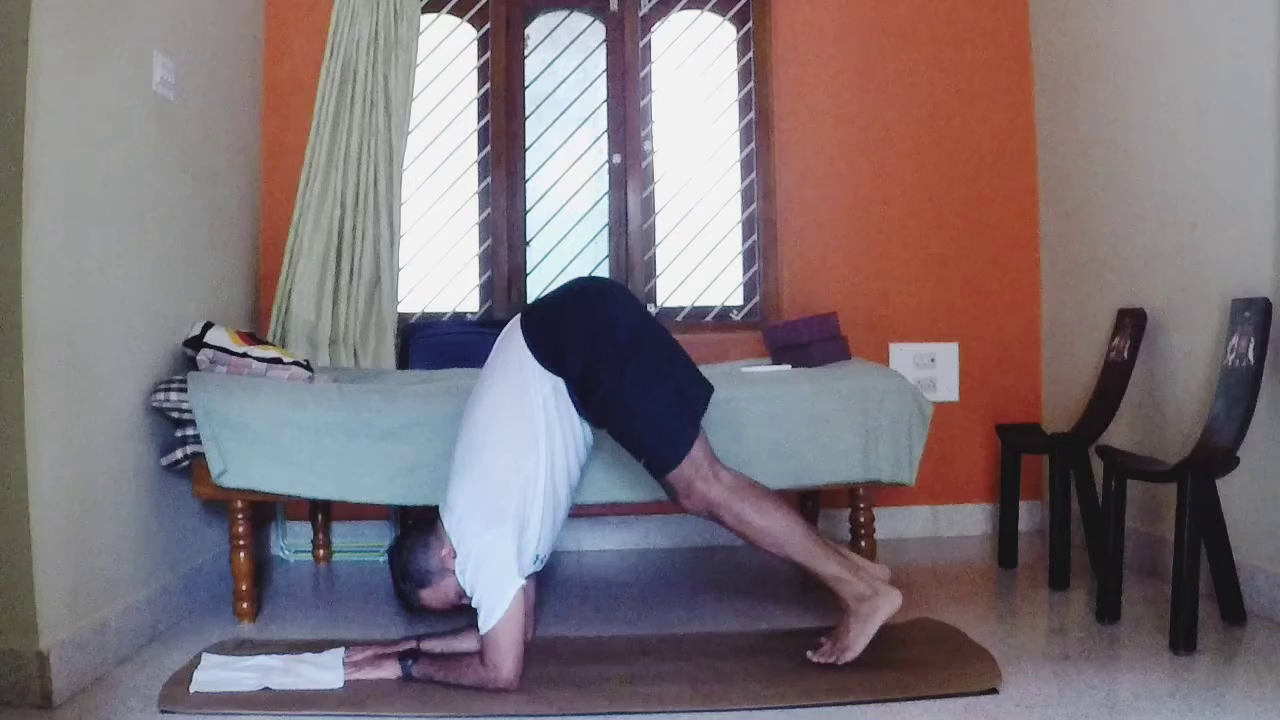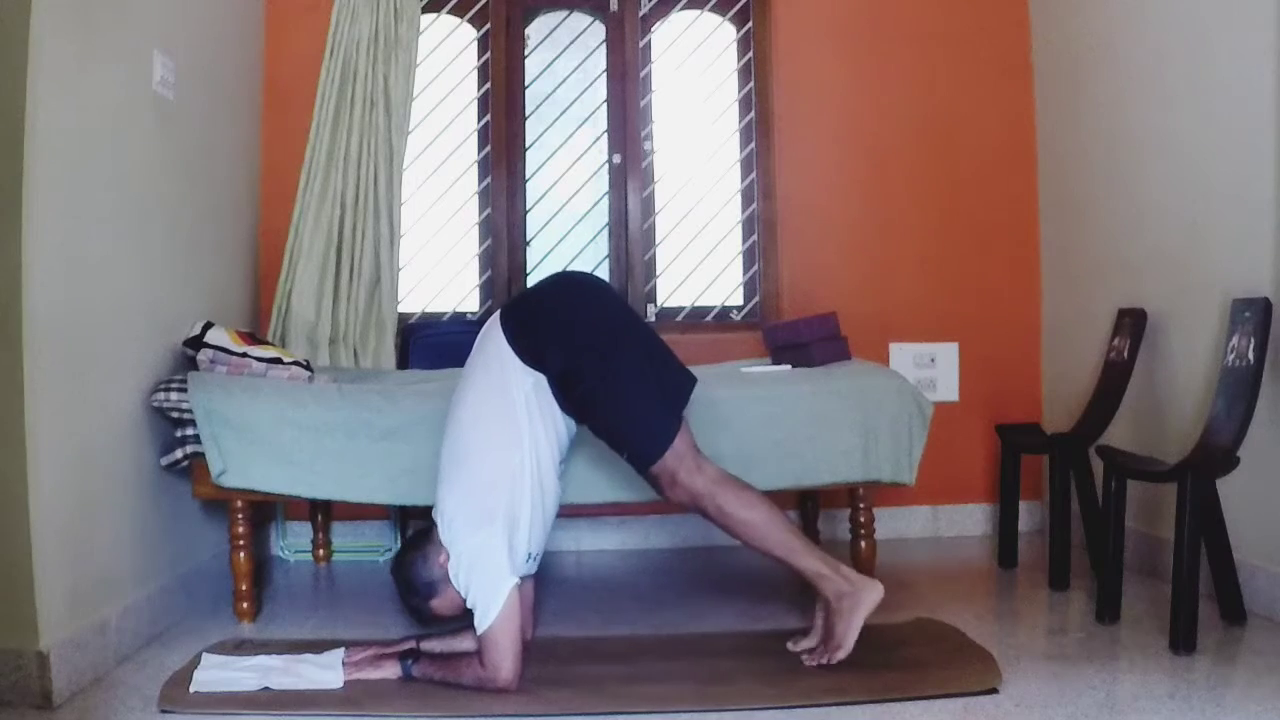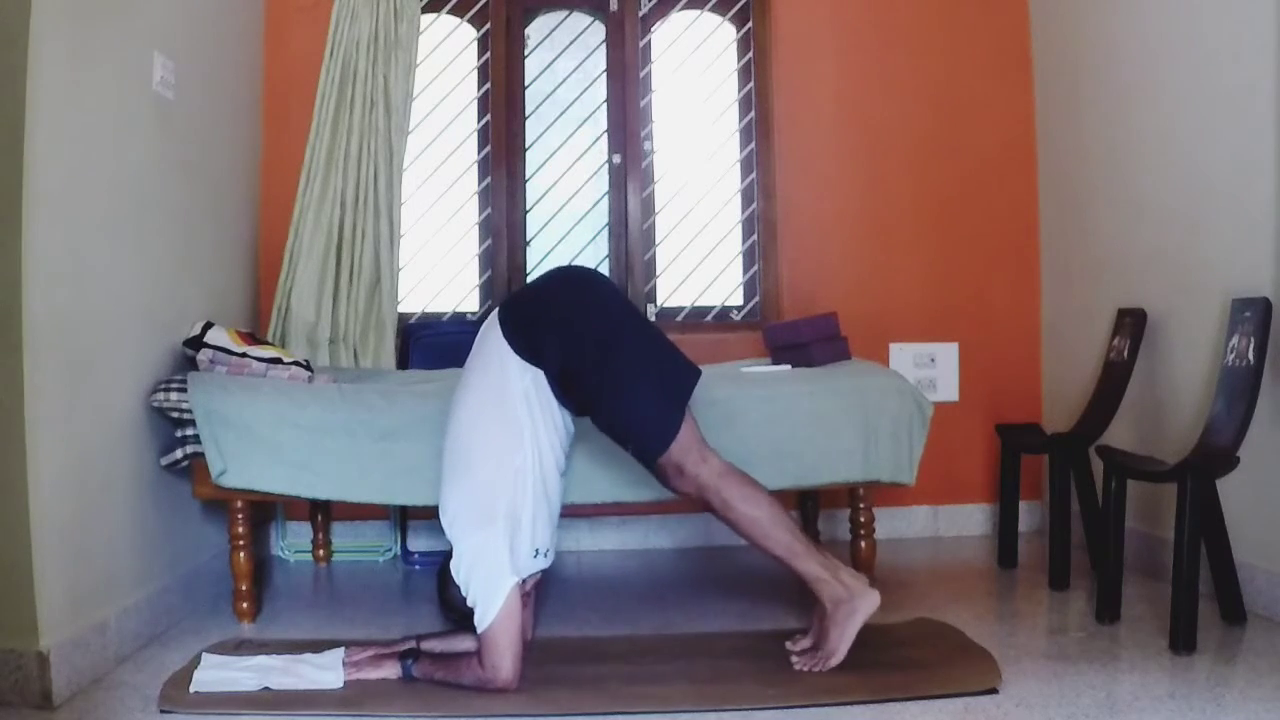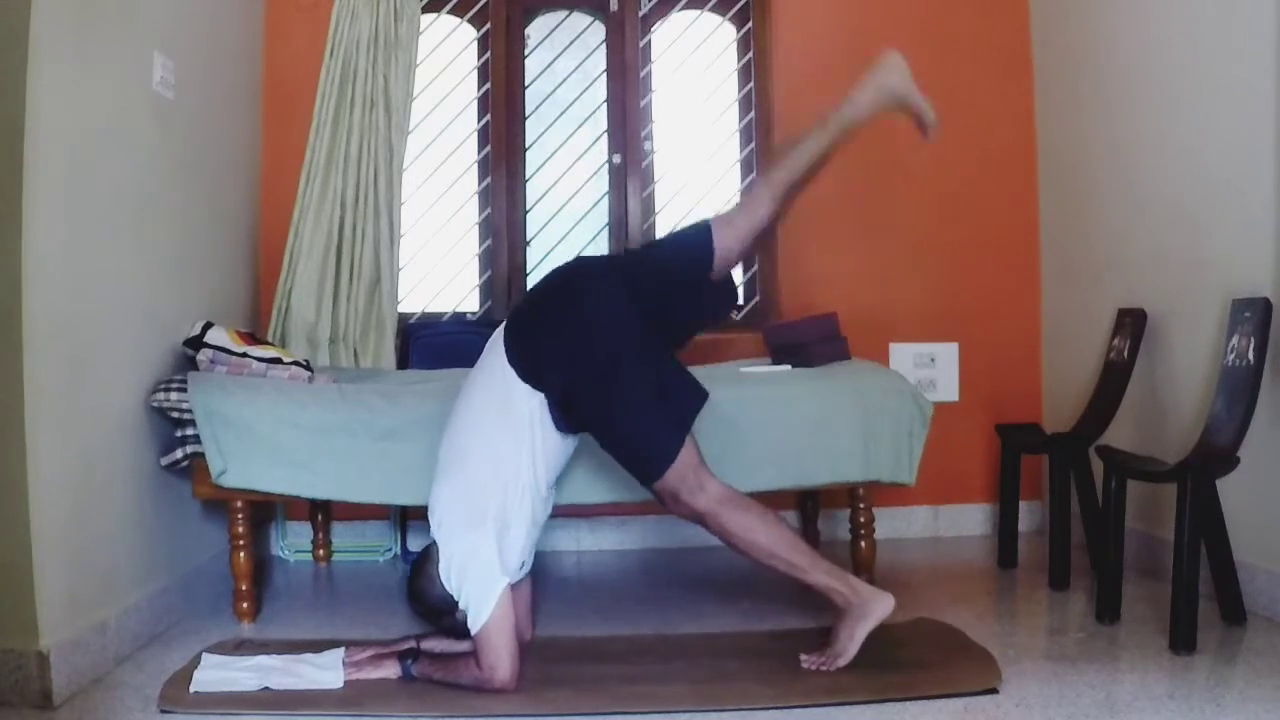
dt=0.7s
person 1, frame 1
left shoulder: (480, 536)
right shoulder: (480, 519)
left elbow: (501, 671)
right elbow: (516, 629)
left wrist: (405, 665)
right wrist: (418, 642)
left hip: (586, 329)
right hip: (582, 327)
left knee: (702, 488)
right knee: (700, 480)
left ankle: (860, 591)
right ankle: (848, 564)
person 1, frame 2
left shoulder: (474, 536)
right shoulder: (479, 520)
left elbow: (501, 671)
right elbow: (517, 630)
left wrist: (407, 664)
right wrist: (414, 644)
left knee: (685, 478)
right knee: (683, 478)
left ankle: (842, 586)
right ankle: (832, 583)
person 1, frame 3
left shoulder: (481, 539)
right shoulder: (488, 523)
left elbow: (501, 672)
right elbow: (517, 630)
left wrist: (407, 664)
right wrist: (417, 642)
left hip: (566, 319)
left knee: (692, 468)
right knee: (686, 470)
left ankle: (839, 590)
right ankle: (830, 580)
person 1, frame 4
left shoulder: (465, 559)
left elbow: (501, 672)
right elbow: (519, 629)
left wrist: (408, 662)
right wrist: (424, 644)
left hip: (570, 337)
right hip: (578, 312)
left knee: (697, 496)
right knee: (747, 216)
left ankle: (853, 596)
right ankle: (869, 94)
